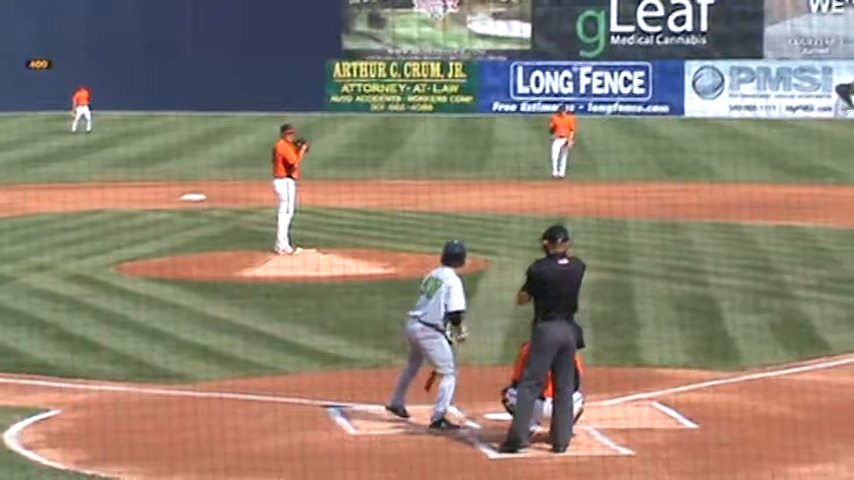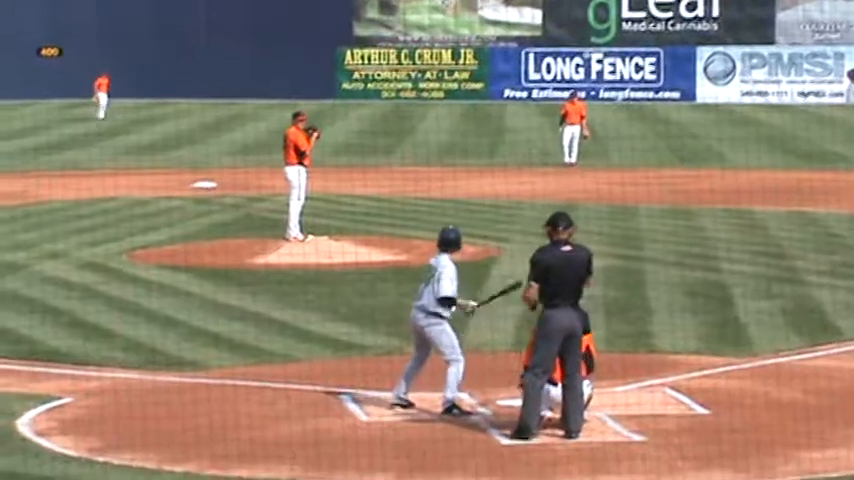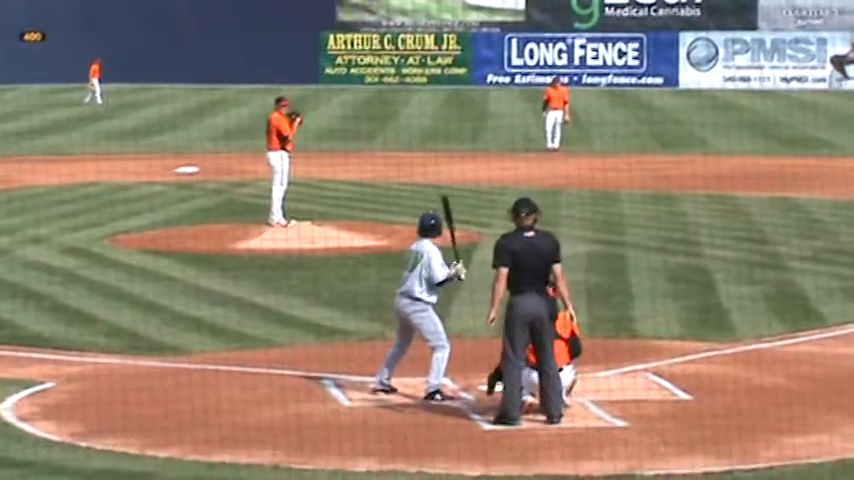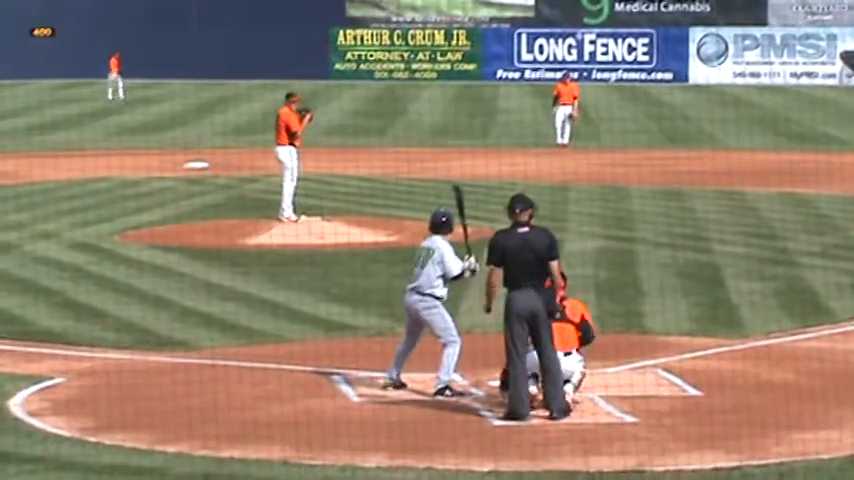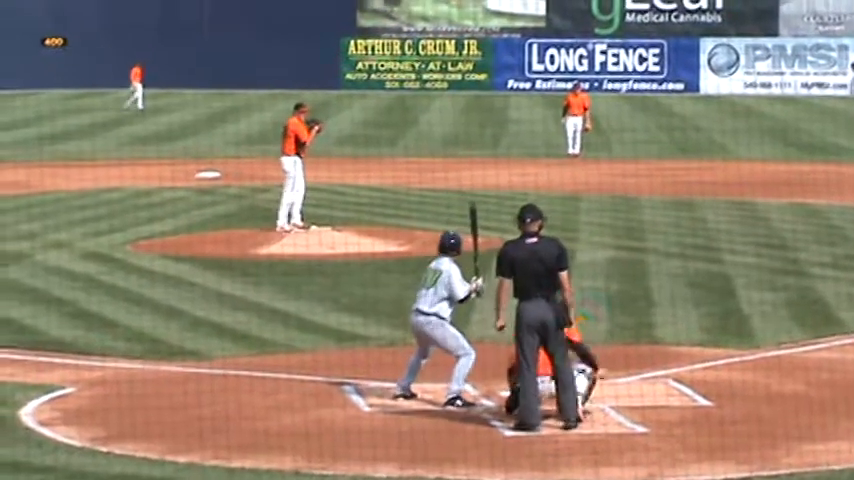
dt=0.4s
person 1, frame 1
left shoulder: (540, 268)
right shoulder: (578, 266)
left elbow: (522, 299)
left hip: (546, 330)
right hip: (569, 330)
left knee: (530, 384)
right knee: (565, 387)
left ankle: (518, 437)
right ankle: (561, 440)
person 1, frame 2
left shoulder: (543, 255)
right shoulder: (584, 254)
left elbow: (530, 293)
left wrist: (532, 302)
left hip: (551, 317)
right hip: (575, 316)
left knee: (537, 372)
right knee: (573, 374)
left ankle: (528, 426)
right ankle: (573, 426)
person 1, frame 3
left shoulder: (506, 242)
right shoulder: (549, 240)
left elbow: (501, 278)
right elbow: (558, 276)
left wrist: (494, 309)
right wrist: (568, 305)
left hip: (518, 303)
right hip: (542, 303)
left knee: (513, 361)
right knee: (547, 359)
left ankle: (510, 413)
right ankle: (554, 412)
person 1, frame 4
left shoulder: (500, 239)
right shoulder: (545, 236)
left elbow: (495, 276)
right elbow: (555, 273)
left wrist: (489, 301)
right wrist: (555, 296)
left hip: (516, 299)
right hip: (540, 298)
left knee: (516, 356)
right knee: (548, 353)
left ankle: (519, 409)
right ankle: (557, 406)
person 1, frame 5
left shoulder: (509, 250)
right shoulder: (555, 246)
left elbow: (503, 287)
right elbow: (565, 285)
left wrist: (499, 317)
right wrist: (569, 311)
left hip: (526, 310)
right hip: (551, 309)
left knee: (527, 366)
right knee: (562, 363)
left ankle: (529, 419)
right ankle: (570, 415)
person 2, frame 1
left shoulder: (432, 274)
right shoulder: (453, 280)
right elbow: (454, 312)
left wrist: (445, 328)
right wrist: (460, 329)
left hip: (413, 325)
right hip: (428, 331)
left knee: (412, 366)
right knee: (449, 373)
left ankle: (396, 403)
right ankle: (438, 419)
person 2, frame 2
left shoulder: (434, 261)
right shoulder: (447, 266)
right elbow: (445, 298)
left wrist: (458, 303)
right wrist: (464, 304)
left hip: (418, 314)
right hip: (433, 319)
left knee: (419, 357)
right knee: (456, 359)
left ankle: (400, 396)
right ankle: (449, 404)
person 2, frame 3
left shoulder: (415, 247)
right shoulder: (432, 250)
right elbow: (439, 280)
left wrist: (451, 271)
right wrist: (455, 272)
left hip: (402, 301)
right hip: (418, 305)
left knee: (401, 343)
right knee: (441, 345)
left ankle: (382, 382)
right ankle: (433, 390)
person 2, frame 4
left shoulder: (425, 244)
right shoulder: (443, 246)
right elbow: (455, 274)
left wrist: (465, 267)
right wrist: (469, 265)
left hip: (412, 297)
right hip: (428, 302)
left knee: (410, 339)
right knee: (452, 341)
left ankle: (393, 378)
right ankle: (442, 386)
person 2, frame 5
left shoulder: (433, 265)
right shoulder: (451, 268)
right elbow: (460, 297)
left wrist: (470, 287)
right wrist: (474, 287)
left hip: (417, 317)
right hip: (432, 321)
left knee: (422, 352)
right knee: (467, 353)
left ankle: (403, 389)
right ankle: (454, 397)
person 3, frame 1
left shoulder: (284, 145)
right shoulder: (284, 146)
left elbow: (291, 162)
right elbow: (294, 165)
left wrist: (298, 150)
right wrist: (302, 151)
left hip: (285, 182)
right hip: (285, 182)
left knee: (287, 213)
right knee: (285, 213)
left ankle: (283, 244)
right ankle: (282, 246)
person 3, frame 2
left shoulder: (295, 132)
right shoulder: (296, 133)
left elbow: (302, 149)
right elbow: (306, 152)
left wrist: (310, 137)
right wrist: (313, 138)
left hip: (296, 169)
right hip: (297, 169)
left knee: (298, 200)
right knee: (296, 201)
left ankle: (294, 231)
right ankle: (293, 233)
person 3, frame 3
left shoulder: (276, 117)
right shoulder: (278, 118)
left elbow: (284, 134)
right elbow: (288, 138)
left wrist: (292, 122)
right wrist: (296, 123)
left hip: (279, 154)
right hip: (279, 155)
left knee: (281, 186)
right knee: (279, 186)
left ankle: (277, 216)
right ankle: (275, 219)
person 3, frame 4
left shoulder: (284, 112)
right shoulder: (288, 113)
right elbow: (297, 133)
left wrist: (302, 119)
right wrist: (306, 120)
left hip: (285, 149)
right hip: (288, 150)
left knee: (290, 182)
right knee: (289, 182)
left ankle: (286, 212)
right ankle: (286, 214)
person 3, frame 5
left shoulder: (292, 122)
right shoulder: (297, 124)
right elbow: (305, 144)
left wrist: (311, 131)
right wrist: (314, 131)
left hip: (291, 159)
right hip: (292, 160)
left knee: (299, 190)
right knee: (290, 192)
left ankle: (295, 221)
right ankle: (282, 224)
person 4, frame 1
left shoulder: (528, 348)
left elbow: (516, 382)
right elbow: (576, 385)
left hip: (536, 406)
left knee: (507, 393)
right knee: (579, 395)
left ankle: (532, 427)
person 4, frame 2
right shoulder: (584, 332)
left elbow: (528, 366)
right elbow: (590, 368)
left hip: (549, 390)
right knee: (587, 382)
left ankle: (544, 412)
person 4, frame 3
right shoulder: (567, 317)
right elbow: (577, 351)
left wrist: (494, 376)
left hip: (533, 377)
right hip: (561, 377)
right knee: (571, 368)
left ankle: (526, 396)
person 4, frame 4
right shoulder: (577, 306)
right elbow: (589, 336)
right hip: (569, 361)
right knee: (579, 365)
left ankle: (532, 389)
right ankle: (568, 391)
person 4, frame 5
right shoulder: (565, 328)
left elbow: (512, 369)
right elbow: (582, 350)
left wrist: (513, 392)
right wrist: (596, 369)
right knee: (589, 371)
right ankle: (577, 406)
